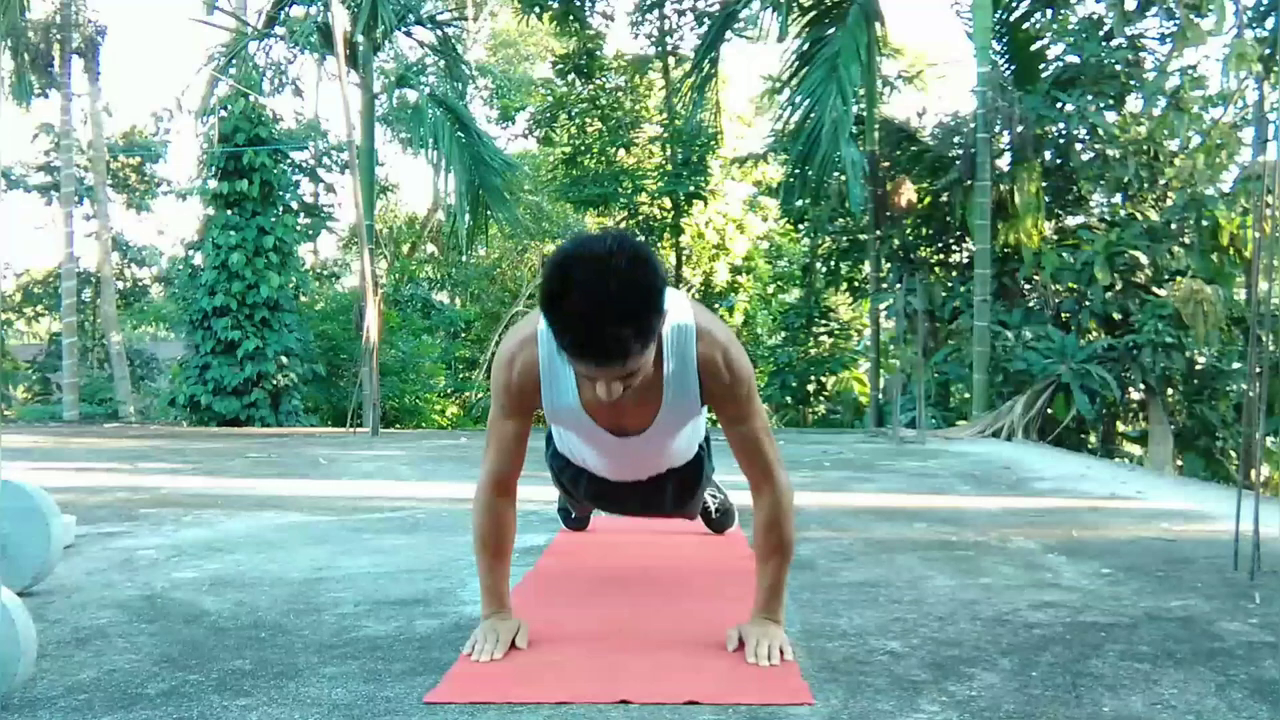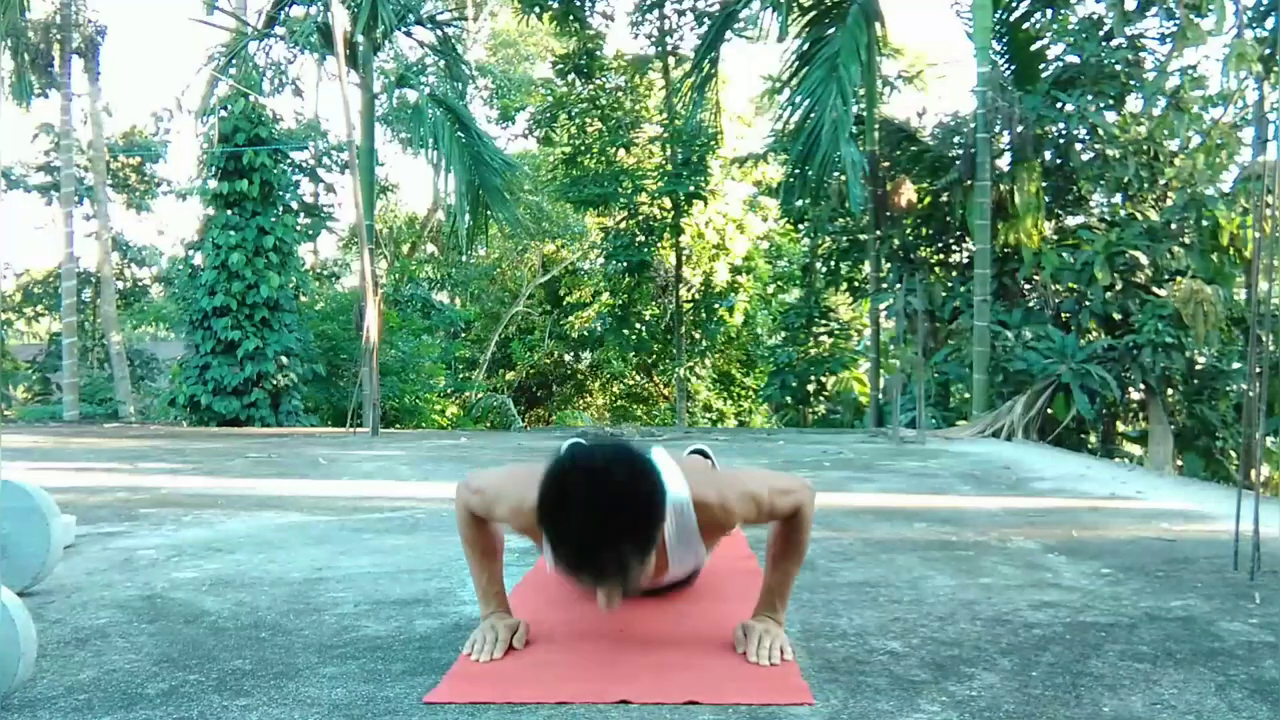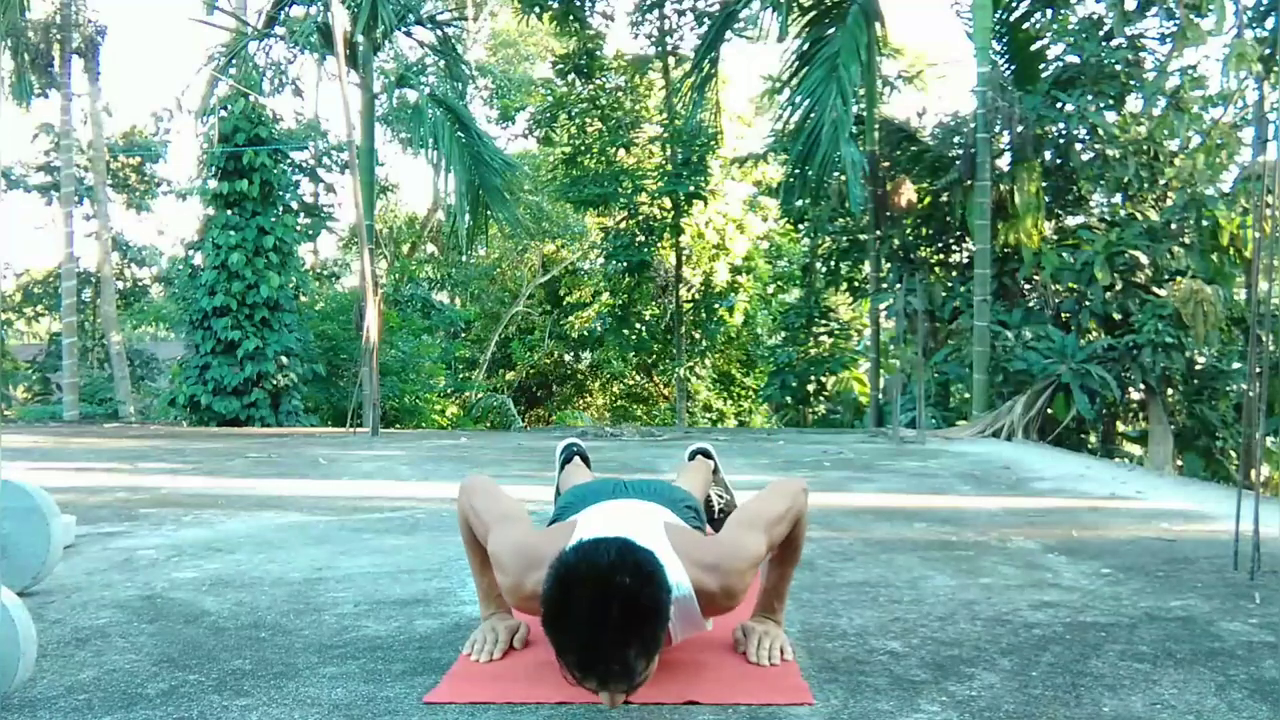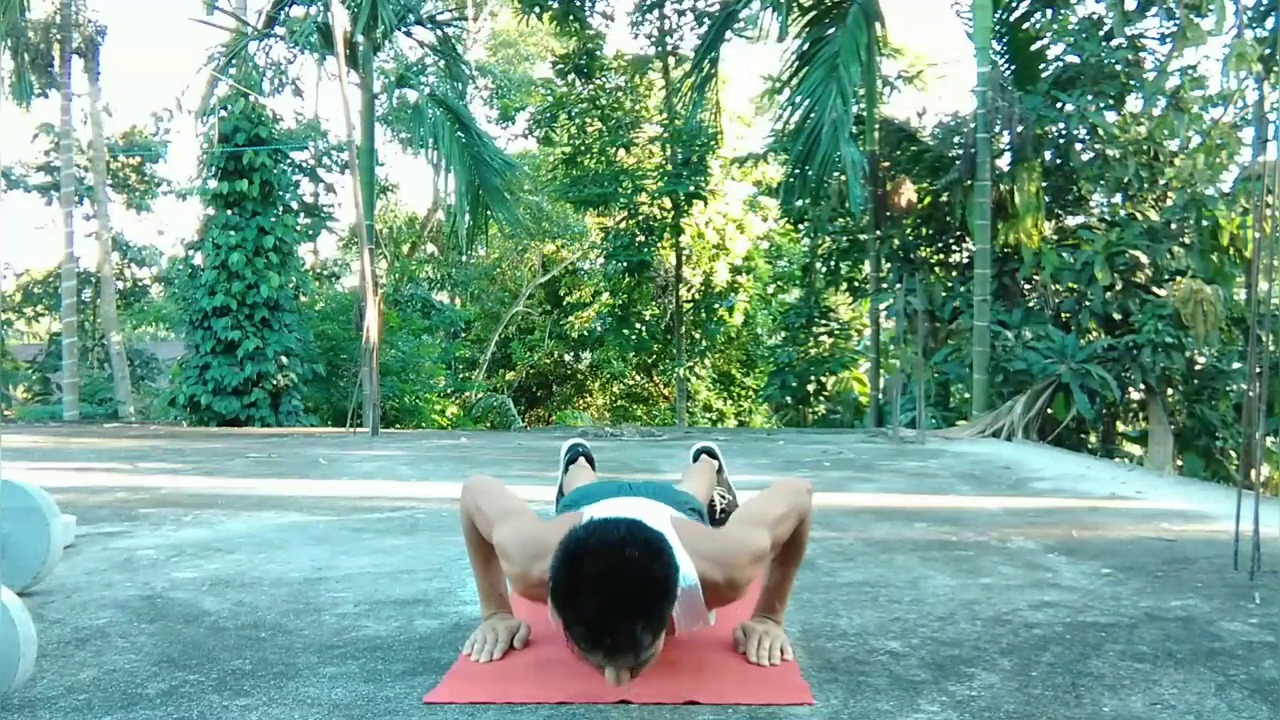
dt=0.4s
person 1, frame 1
left shoulder: (710, 348)
right shoulder: (524, 353)
left elbow: (767, 482)
right elbow: (497, 485)
left wrist: (767, 617)
right wrist: (495, 613)
left hip: (676, 469)
right hip: (581, 467)
left knee: (690, 507)
right knee: (578, 508)
left ankle: (708, 495)
right ankle: (576, 502)
person 1, frame 2
left shoulder: (711, 501)
right shoulder: (527, 502)
left elbow: (801, 498)
right elbow: (468, 496)
left wrist: (769, 617)
right wrist: (494, 612)
left ankle: (699, 462)
right ankle: (573, 457)
person 1, frame 3
left shoulder: (717, 579)
right shoulder: (525, 578)
left elbow: (795, 493)
right elbow: (472, 491)
left wrist: (769, 616)
right wrist: (493, 612)
left hip: (669, 507)
right hip: (582, 505)
left ankle: (702, 462)
right ankle: (572, 460)
person 1, frame 4
left shoulder: (721, 570)
right shoulder: (532, 567)
left elbow: (798, 494)
right elbow: (474, 491)
left wrist: (770, 617)
right wrist: (494, 613)
left hip: (673, 507)
right hip: (586, 505)
left ankle: (706, 462)
right ankle: (576, 461)
